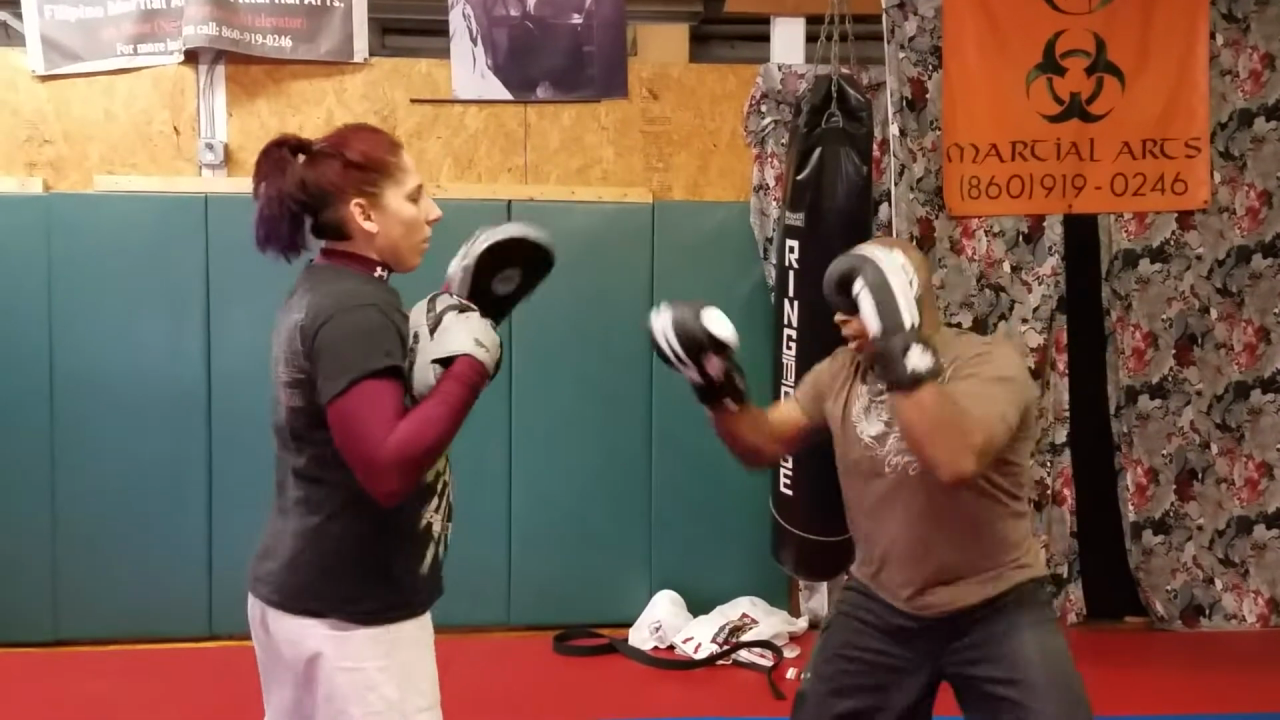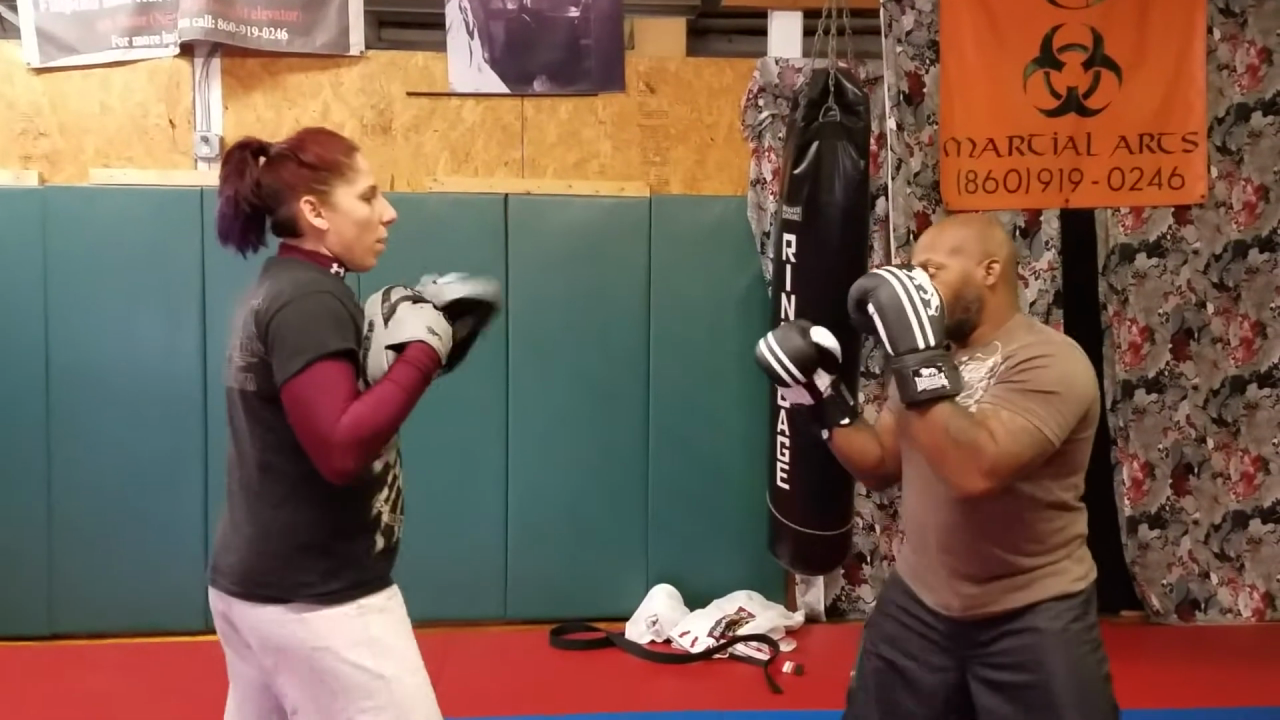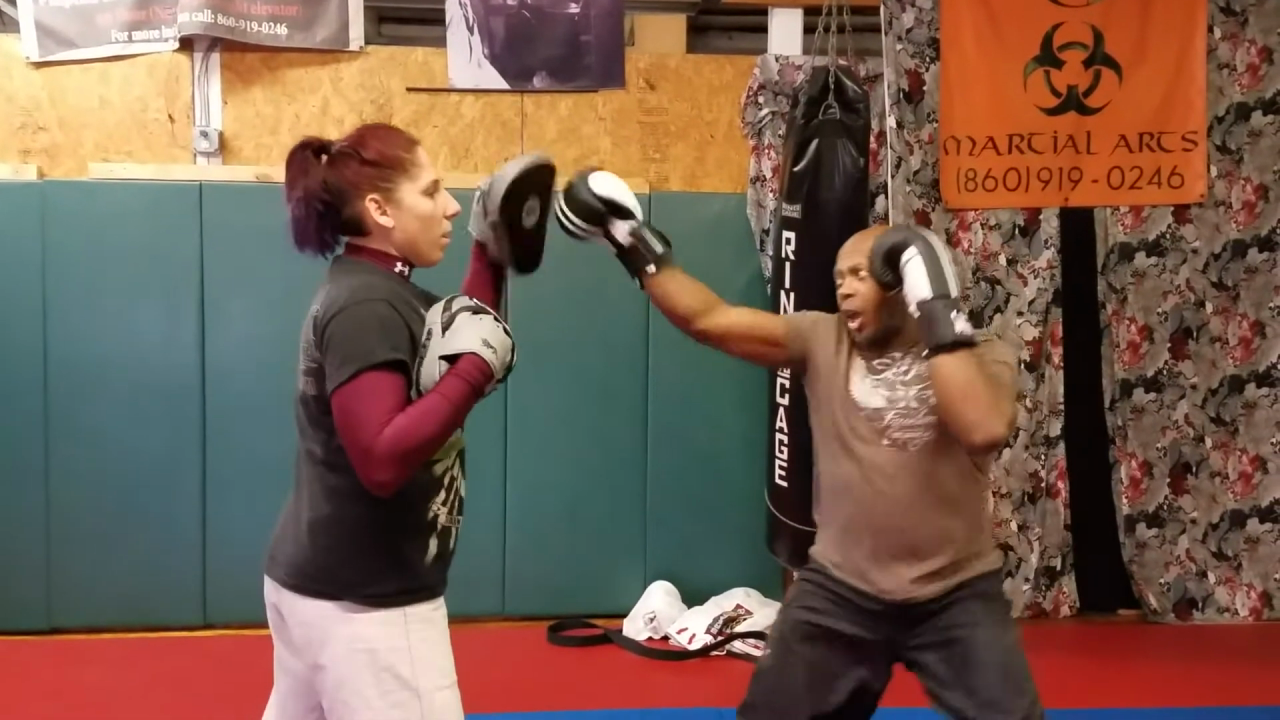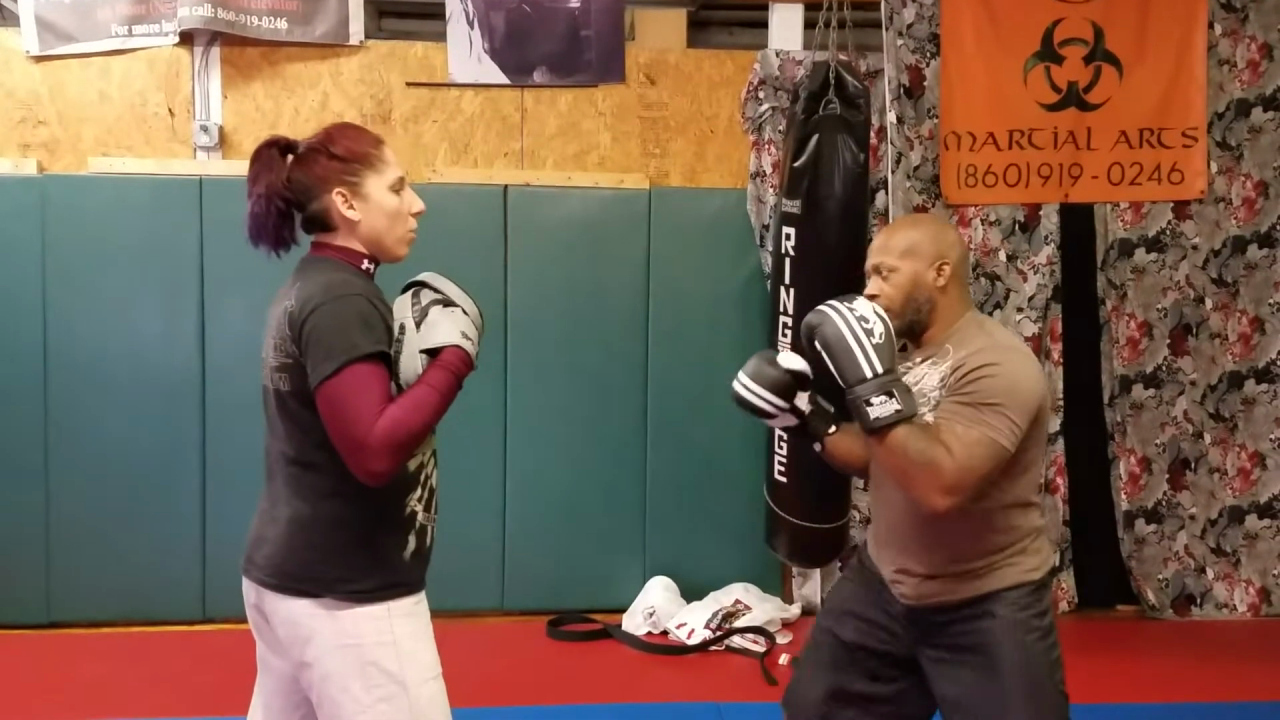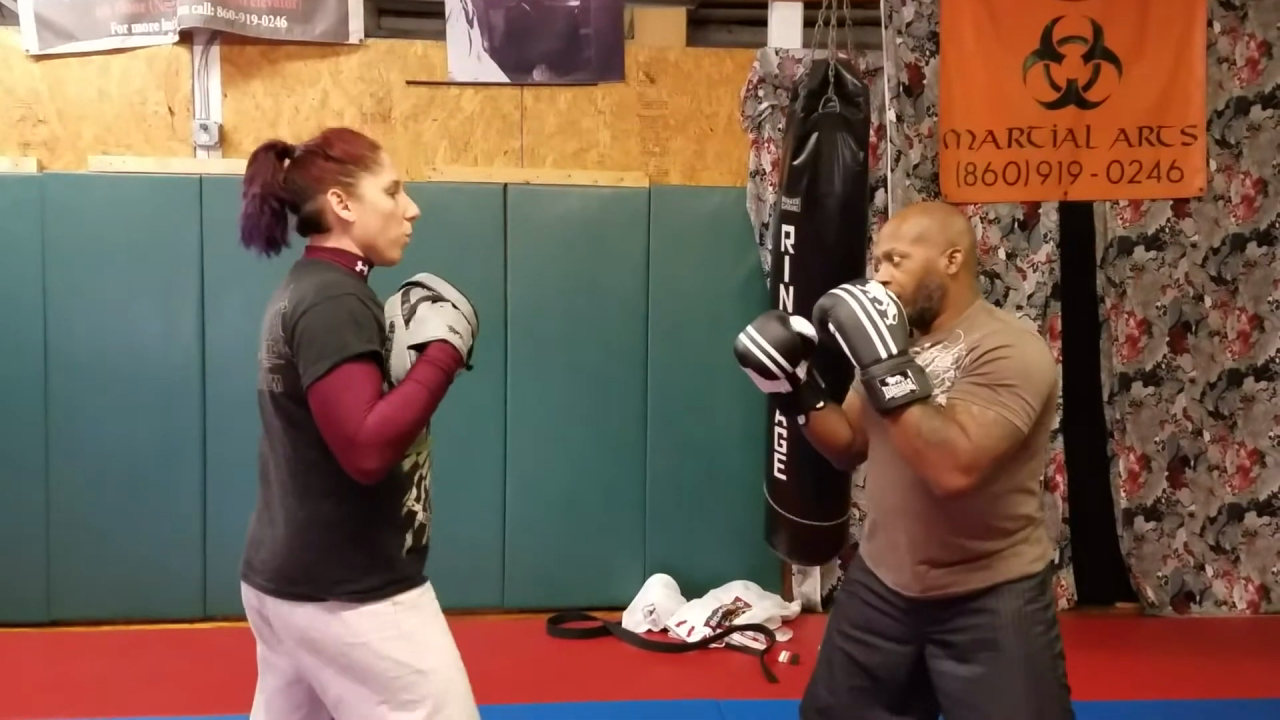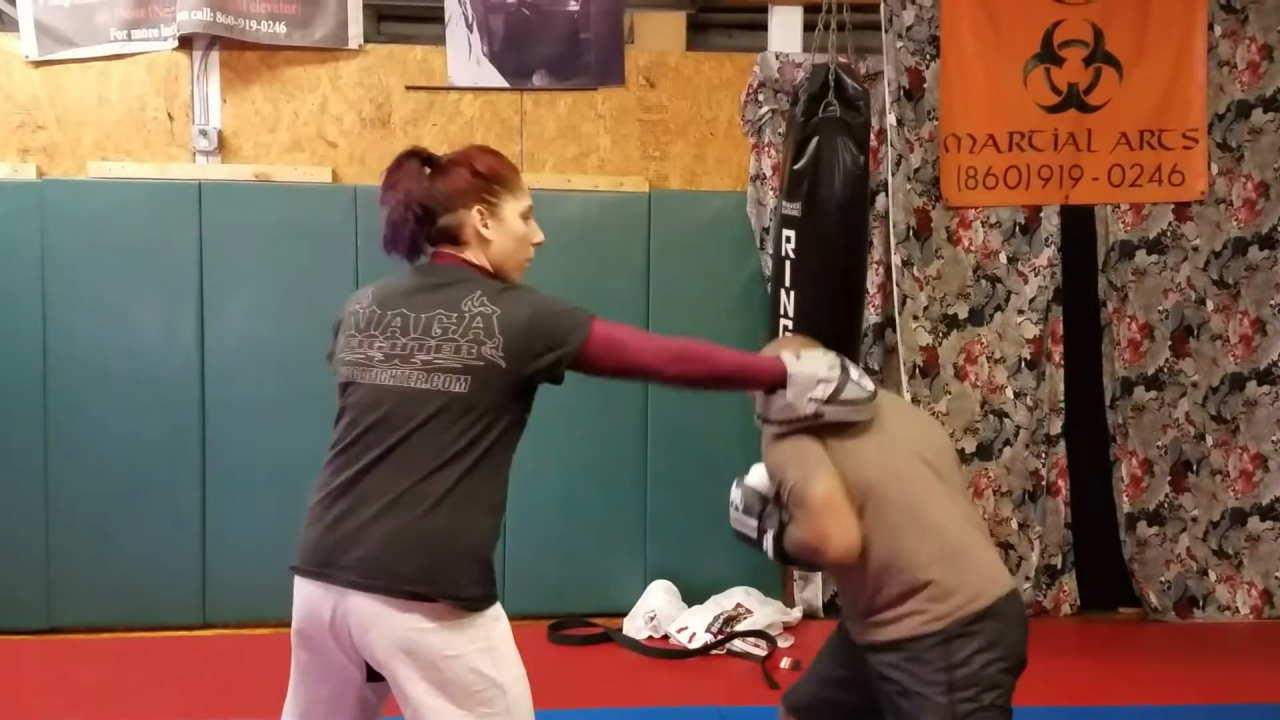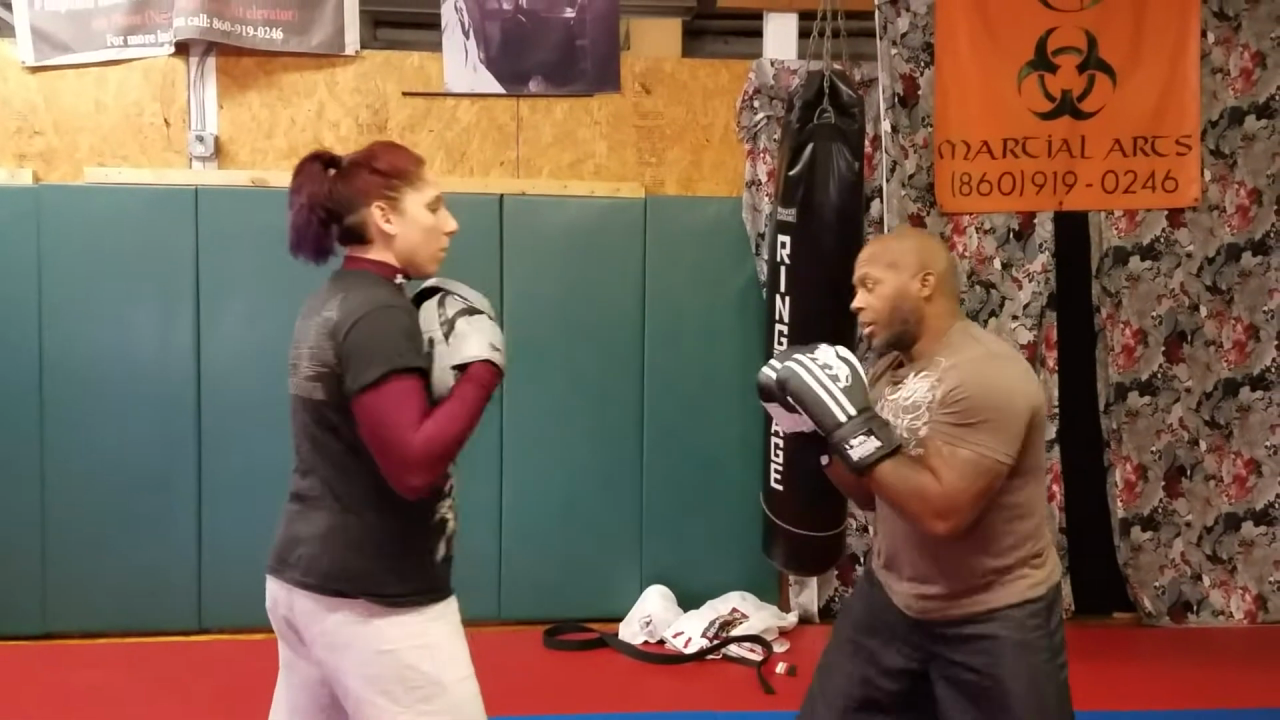
dt=0.5s
person 1, frame 1
left shoulder: (328, 295)
right shoulder: (344, 311)
left elbow: (386, 348)
right elbow: (388, 469)
left wrist: (462, 307)
right wrist: (472, 364)
left hip: (294, 593)
right hip: (349, 611)
person 1, frame 2
left shoulder: (280, 289)
right shoulder: (310, 301)
right elbow: (340, 450)
left wrist: (407, 340)
right wrist: (421, 354)
right hip: (321, 596)
person 1, frame 3
left shoulder: (379, 288)
right shoulder: (366, 307)
left elbow: (458, 335)
right elbow: (383, 461)
left wrist: (493, 252)
right wrist: (474, 367)
right hip: (366, 598)
person 1, frame 4
left shoulder: (312, 288)
right shoulder: (341, 302)
right elbow: (375, 452)
right wrist: (454, 357)
left hip: (286, 575)
right hip: (349, 594)
person 1, frame 5
left shoulder: (309, 291)
right shoulder: (333, 303)
right elbow: (366, 450)
left wrist: (411, 353)
right wrist: (441, 352)
left hip: (289, 579)
right hip: (352, 591)
person 1, frame 6
left shoulder: (362, 307)
right shoulder: (513, 317)
right elbow: (667, 359)
right wrist: (783, 372)
left hip: (327, 577)
right hip: (429, 593)
person 1, frame 7
left shoulder: (327, 309)
right shoulder: (377, 315)
right elbow: (413, 469)
left wrist: (436, 361)
right wrist: (481, 367)
left hip: (303, 579)
right hip: (378, 596)
person 2, frame 1
left shoulder: (989, 366)
right shoulder: (842, 372)
left elbow: (955, 461)
right elbow: (763, 443)
left wrist: (900, 345)
right wrist: (715, 383)
left hip: (995, 606)
right hip: (881, 605)
person 2, frame 2
left shoulder: (1049, 362)
right shoulder: (933, 355)
left elbow: (975, 472)
right elbow: (880, 466)
left wrist: (918, 361)
right wrist: (824, 400)
left hip: (1034, 615)
right hip: (919, 602)
person 2, frame 3
left shoulder: (981, 353)
right shoulder: (822, 339)
left elbow: (985, 429)
right elbow: (709, 318)
left wrist: (940, 317)
right wrist: (637, 246)
left hip: (957, 597)
right hip: (840, 588)
person 2, frame 4
left shoulder: (998, 365)
right shoulder: (890, 349)
left elbow: (939, 488)
left wrist: (874, 384)
right wrist: (807, 417)
left hip: (989, 602)
right hip: (886, 580)
person 2, frame 5
left shoulder: (1010, 350)
right shoulder: (891, 336)
left elbow: (953, 468)
right elbow: (849, 446)
left wrist: (887, 368)
right wrist: (798, 389)
left hip: (991, 597)
right hip: (882, 582)
person 2, frame 6
left shoulder: (794, 433)
right shoulder: (890, 411)
left elbow: (837, 543)
left wrist: (774, 530)
left hip: (950, 635)
right hip: (898, 626)
person 2, frame 7
left shoulder: (984, 373)
right shoulder: (890, 371)
left elbow: (942, 510)
left wrist: (851, 425)
right wrist: (825, 429)
left hip: (999, 613)
right hip: (895, 599)
